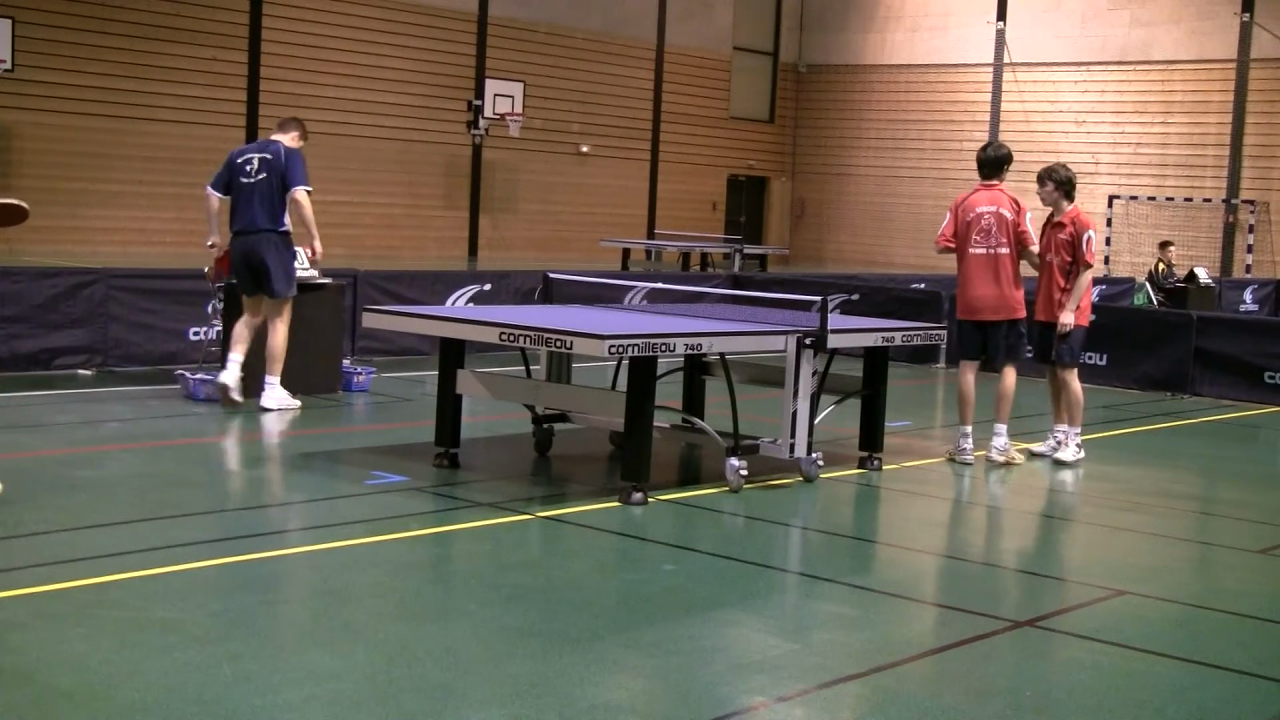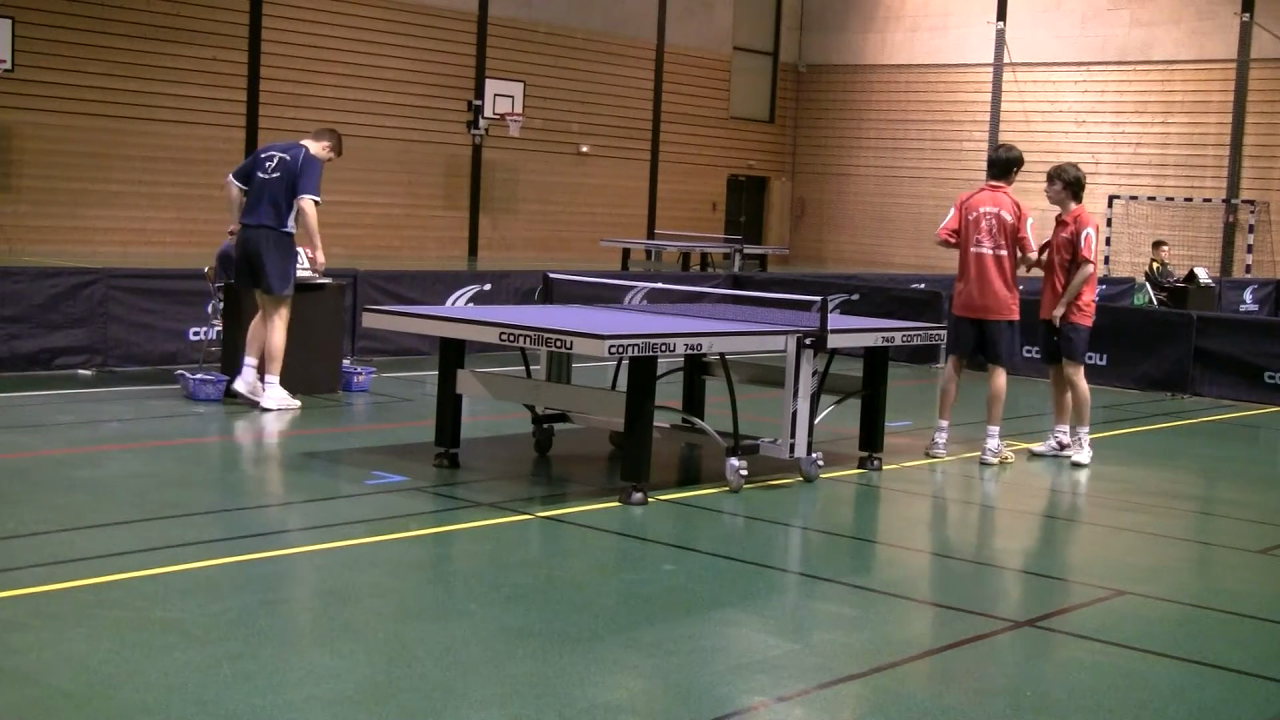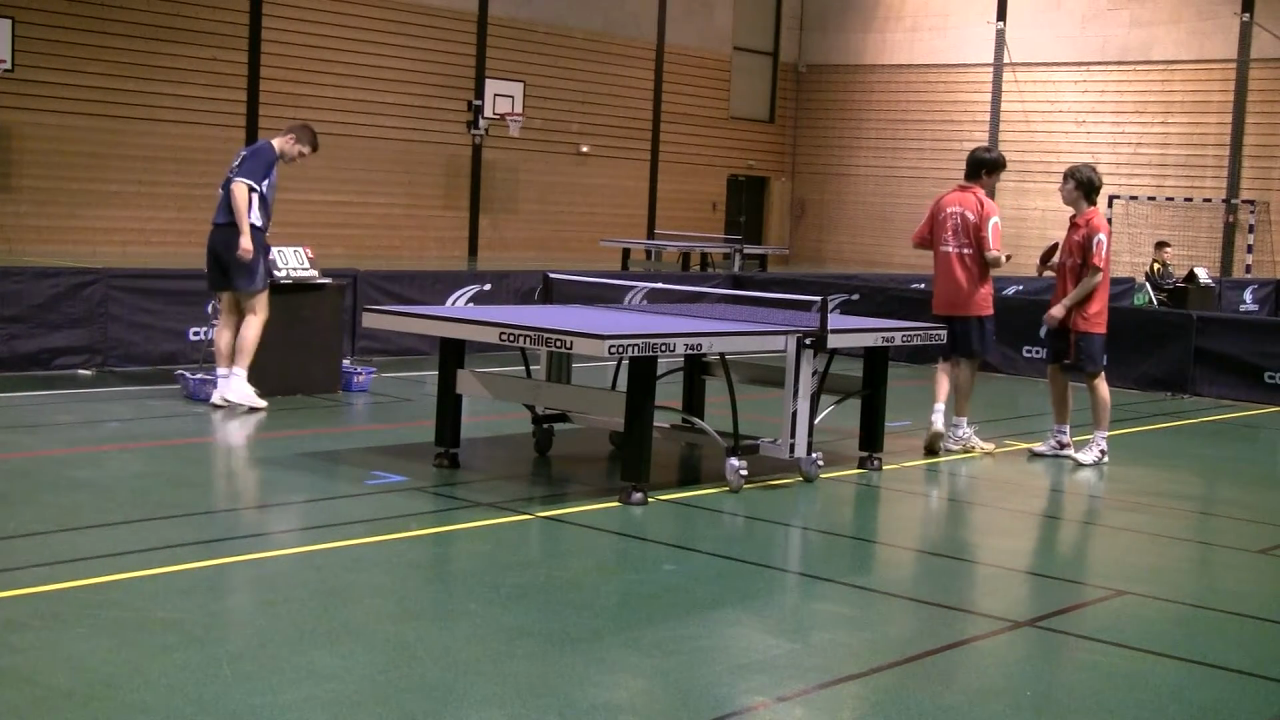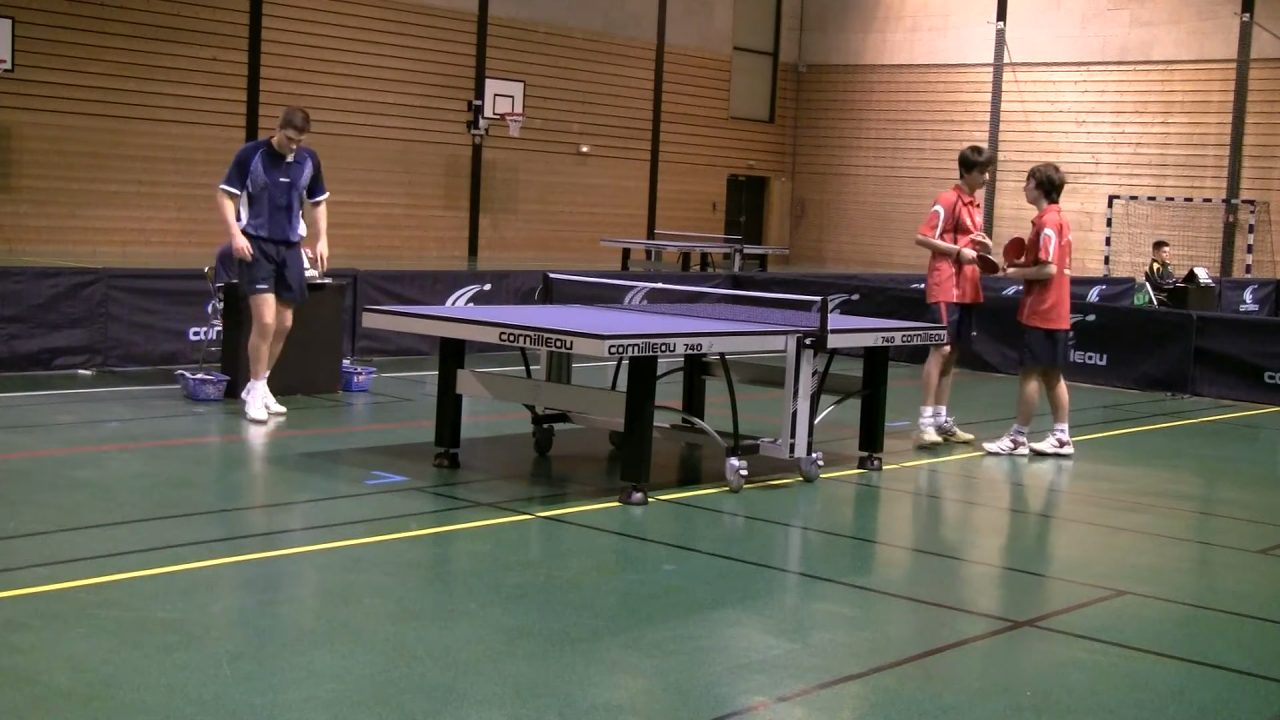
dt=1s
person 1, frame 1
left shoulder: (962, 204)
right shoulder: (1014, 204)
left elbow: (943, 245)
right elbow: (1031, 249)
right wrist: (1015, 253)
left hip: (970, 301)
right hip: (1006, 302)
left knee: (968, 367)
right knee: (1007, 367)
left ankle: (965, 443)
right ankle: (999, 442)
person 1, frame 2
left shoulder: (966, 201)
right shoulder: (1018, 208)
left elbow: (944, 238)
right elbow: (1029, 255)
right wrist: (1014, 262)
left hip: (966, 299)
right hip: (1001, 302)
left knee: (954, 363)
right knee: (999, 370)
left ankle: (940, 436)
right ankle: (992, 444)
person 1, frame 3
left shoulder: (943, 201)
right shoulder: (986, 207)
left elbow: (920, 241)
right elbow: (991, 255)
right wrist: (1000, 260)
left hip: (944, 297)
right hip: (973, 297)
left knee: (947, 359)
right knee: (968, 361)
left ankle: (937, 417)
right ankle: (959, 432)
person 1, frame 4
left shoulder: (975, 204)
right shoulder: (947, 200)
right elbow: (922, 238)
left wrist: (982, 244)
right wrist: (957, 250)
left hip: (966, 289)
right hip: (944, 287)
left knee: (952, 352)
right knee: (941, 349)
left ankle: (940, 419)
right ankle: (925, 419)
person 2, frame 1
left shoulder: (1082, 223)
right shoulder: (1049, 223)
left elbow: (1087, 271)
left wrist: (1070, 310)
left hip: (1070, 314)
right hip: (1045, 311)
left knee: (1067, 372)
right knee: (1053, 374)
left ankle: (1075, 442)
right ankle: (1058, 436)
person 2, frame 2
left shoulder: (1084, 222)
right shoulder: (1060, 222)
left elbow: (1086, 268)
left wrist: (1064, 304)
right wrist: (1039, 262)
left hip: (1074, 311)
right hip: (1053, 311)
left knee: (1072, 372)
right knee: (1056, 374)
left ankle: (1083, 440)
right ankle: (1061, 438)
person 2, frame 3
left shoulder: (1096, 226)
right shoulder: (1074, 223)
left elbow: (1096, 276)
left wrist: (1062, 305)
right wrist: (1053, 266)
left hip: (1086, 318)
right hip: (1063, 316)
left knee: (1093, 378)
right knee: (1055, 374)
left ankle: (1100, 444)
right ankle: (1060, 438)
person 2, frame 4
left shoulder: (1046, 222)
right shoulder: (1057, 220)
left elbow: (1048, 269)
left wrist: (1017, 272)
right wrist: (1023, 265)
left hip: (1041, 313)
right hip: (1054, 313)
left knee: (1030, 373)
right knee: (1051, 375)
left ankle: (1018, 438)
right ankle: (1061, 437)
person 3, frame 1
left shoulder: (239, 154)
right shoulder: (289, 154)
left elbow: (212, 195)
right elbow: (299, 197)
left wrist: (215, 236)
right wrist: (315, 238)
left hip: (241, 242)
right hip: (273, 241)
left knee: (251, 314)
right knee: (279, 317)
left ankle: (232, 371)
right ankle: (272, 390)
person 3, frame 2
left shoulder: (266, 151)
right shoulder: (309, 161)
left elbow: (232, 183)
right elbow: (305, 205)
left wrist: (236, 223)
right wrist: (317, 247)
left hip: (248, 236)
right hip: (275, 239)
left knee: (265, 312)
right knee: (278, 317)
left ankle: (248, 375)
right ankle: (272, 390)
person 3, frame 3
left shoulder: (253, 154)
right shoulder: (264, 153)
left elbow: (225, 191)
right elbow: (238, 187)
right wrist: (245, 234)
left hip: (222, 235)
right hip: (239, 237)
left knee: (229, 315)
right knee: (256, 313)
left ankle: (223, 385)
right ankle: (238, 382)
person 3, frame 4
left shoulder: (310, 160)
right shoulder: (250, 154)
left elbow: (317, 202)
right elbow: (226, 195)
left wrist: (321, 239)
right wrist: (236, 234)
left hip: (290, 247)
right hip: (255, 245)
left knee: (283, 325)
right knee: (264, 322)
left ankle: (257, 387)
right ankle: (256, 393)
